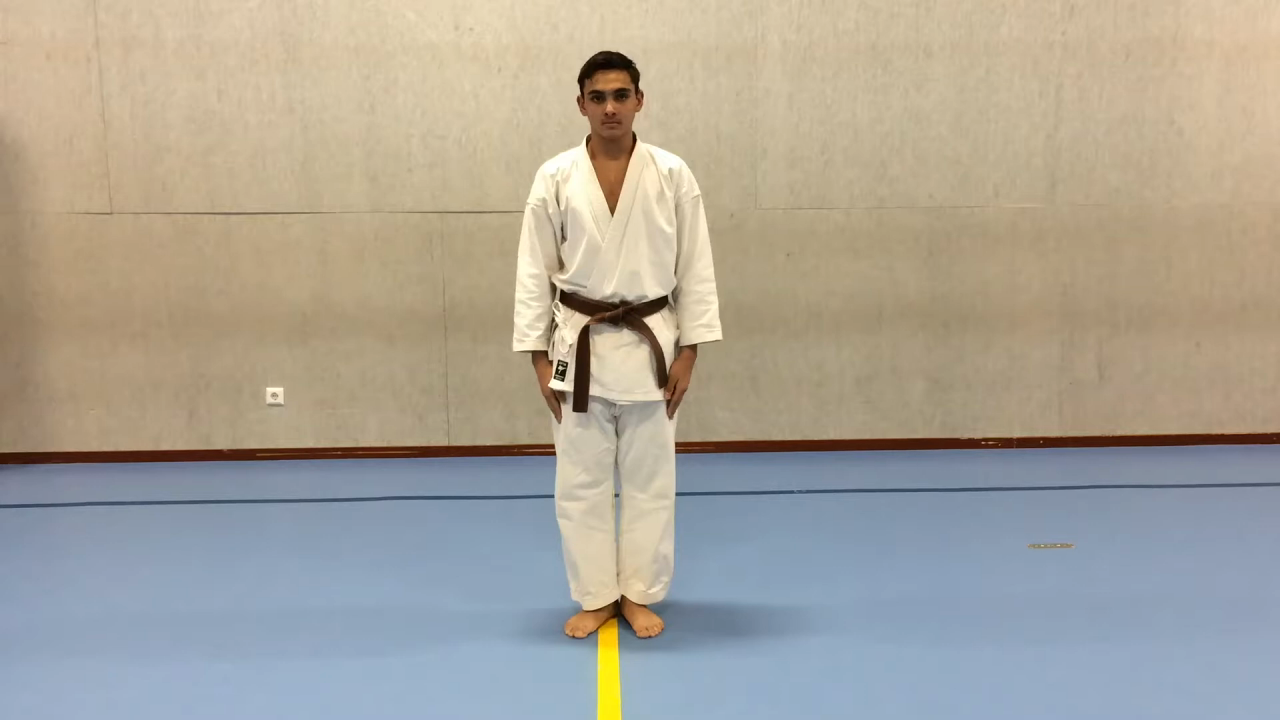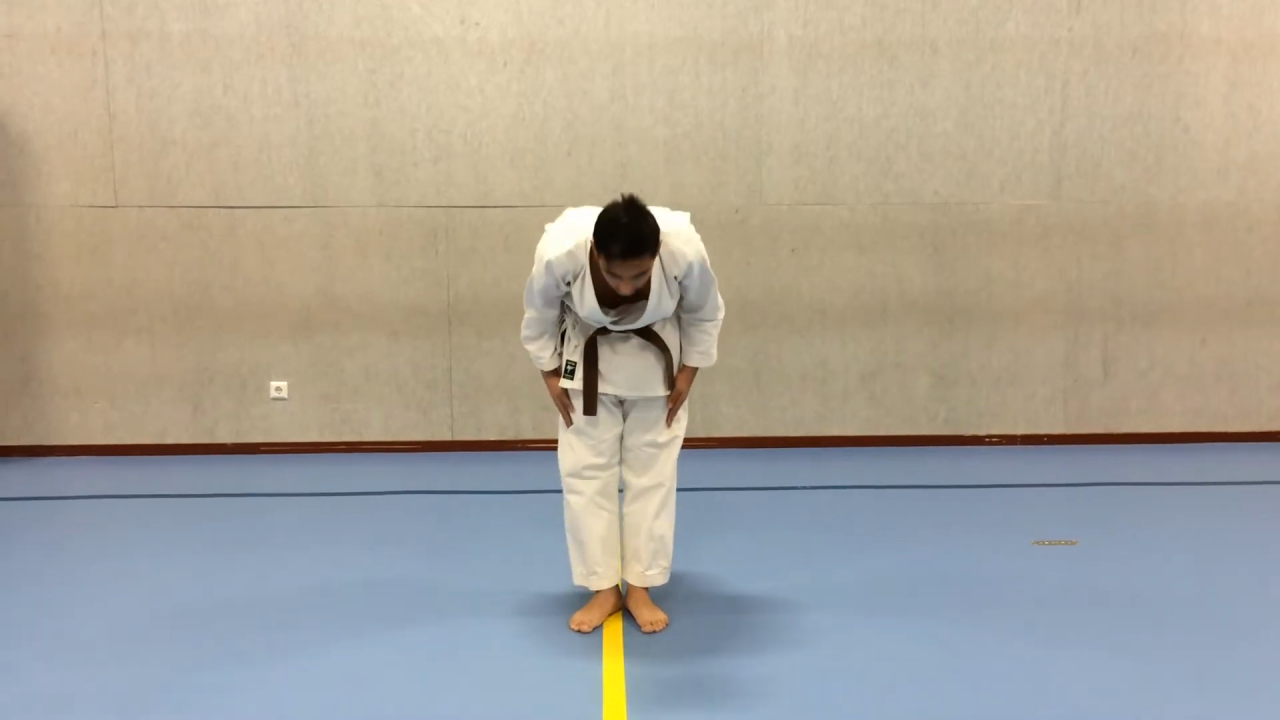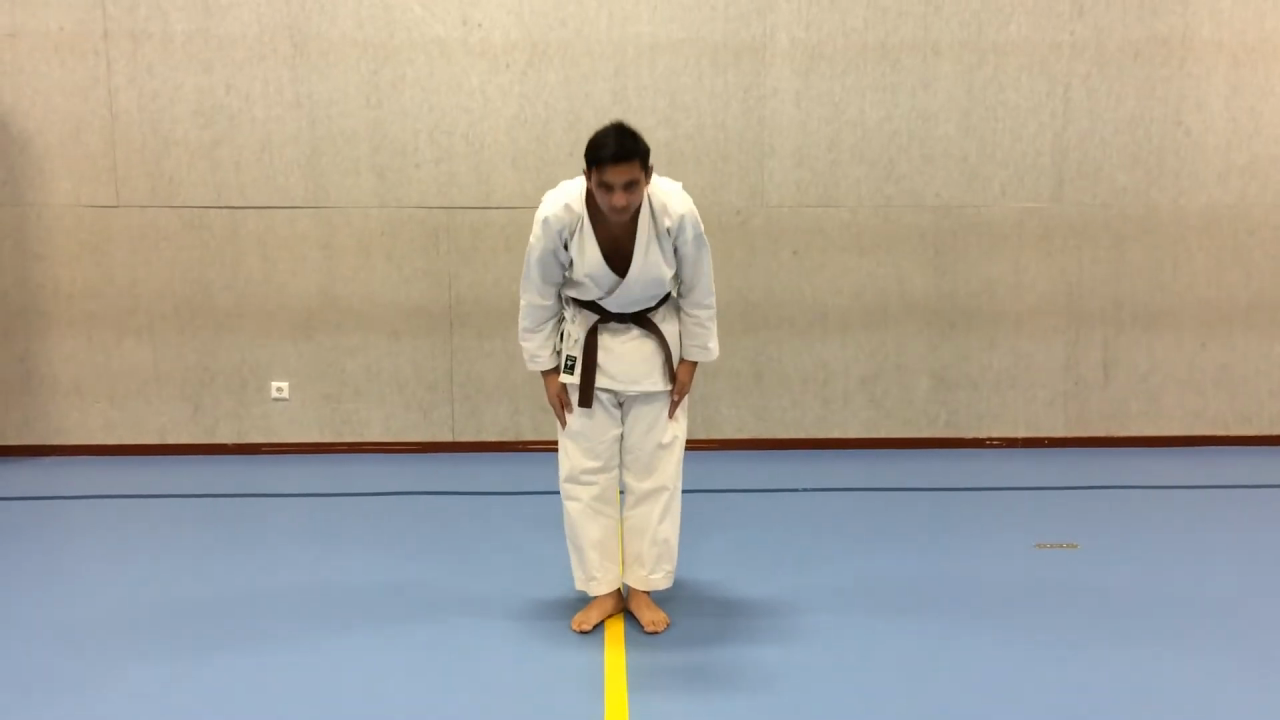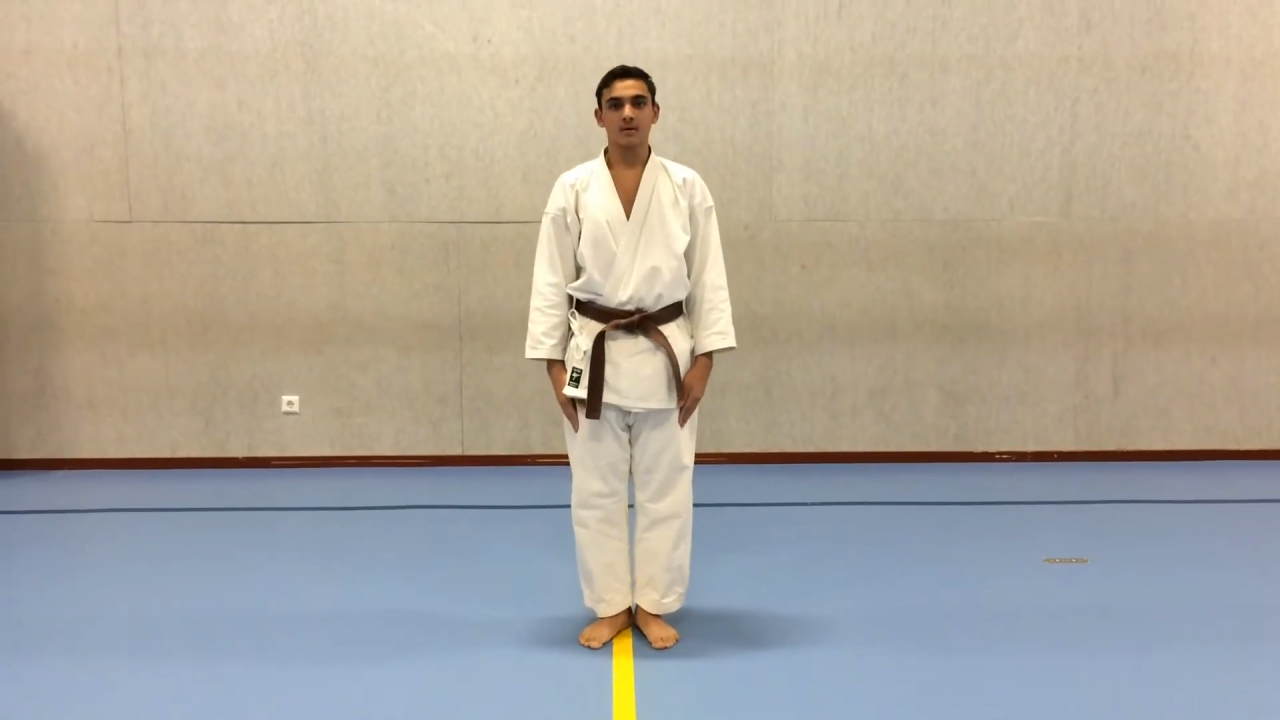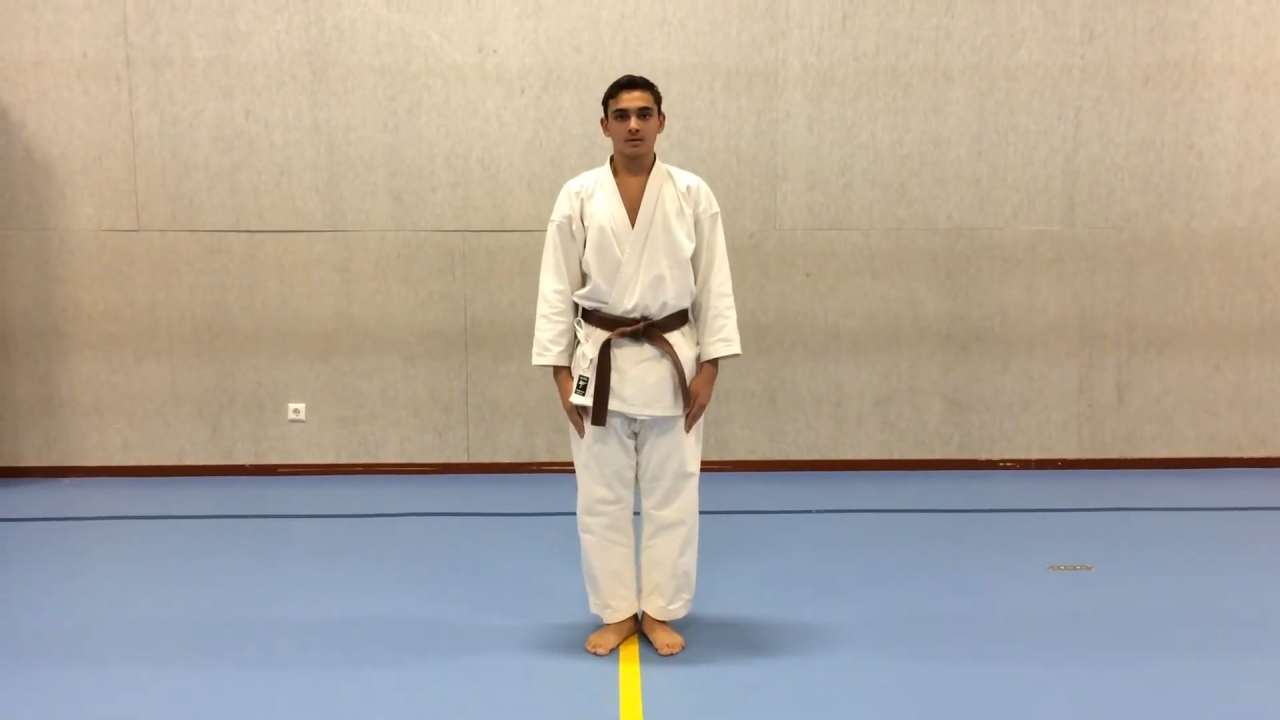
dt=0.7s
person 1, frame 1
left shoulder: (671, 174)
right shoulder: (555, 177)
left elbow: (695, 269)
right elbow: (534, 272)
left wrist: (688, 353)
right wrist: (540, 358)
left hip: (648, 345)
right hip: (580, 345)
left knee: (650, 480)
right knee: (581, 482)
left ankle: (639, 594)
right ankle: (595, 597)
person 1, frame 2
left shoulder: (686, 250)
right shoulder: (559, 252)
left elbow: (705, 312)
right elbow: (539, 315)
left wrist: (688, 370)
right wrist: (551, 373)
left hip: (655, 351)
right hip: (587, 353)
left knee: (652, 469)
right knee: (586, 469)
left ankle: (639, 586)
right ankle: (603, 587)
person 1, frame 3
left shoulder: (676, 210)
right shoulder: (557, 213)
left elbow: (698, 293)
right elbow: (538, 297)
left wrist: (690, 362)
right wrist: (547, 370)
left hip: (655, 344)
right hip: (586, 344)
left knee: (655, 472)
right knee: (586, 471)
left ankle: (642, 588)
right ankle: (602, 589)
person 1, frame 4
left shoulder: (686, 186)
right shoulder: (573, 187)
left elbow: (708, 276)
right elbow: (551, 280)
left wrist: (704, 359)
right wrist: (554, 364)
left hip: (665, 352)
right hip: (594, 352)
left knee: (666, 488)
right knee: (597, 489)
left ankle: (654, 605)
right ankle: (610, 606)
person 1, frame 5
left shoulder: (692, 193)
right shoulder: (578, 195)
left elbow: (713, 283)
right elbow: (557, 287)
left wrist: (709, 366)
right wrist: (561, 370)
left hip: (670, 359)
right hip: (600, 360)
left knee: (672, 495)
right knee: (602, 497)
left ankle: (661, 611)
right ankle: (615, 612)
